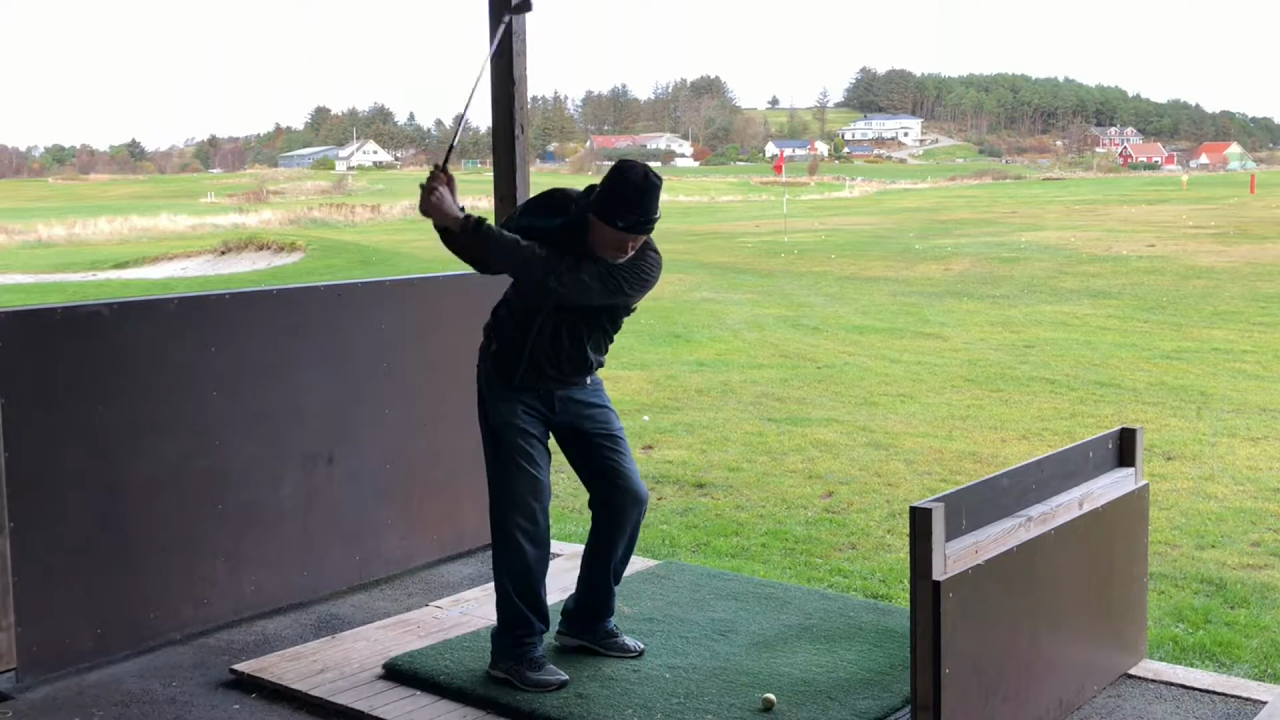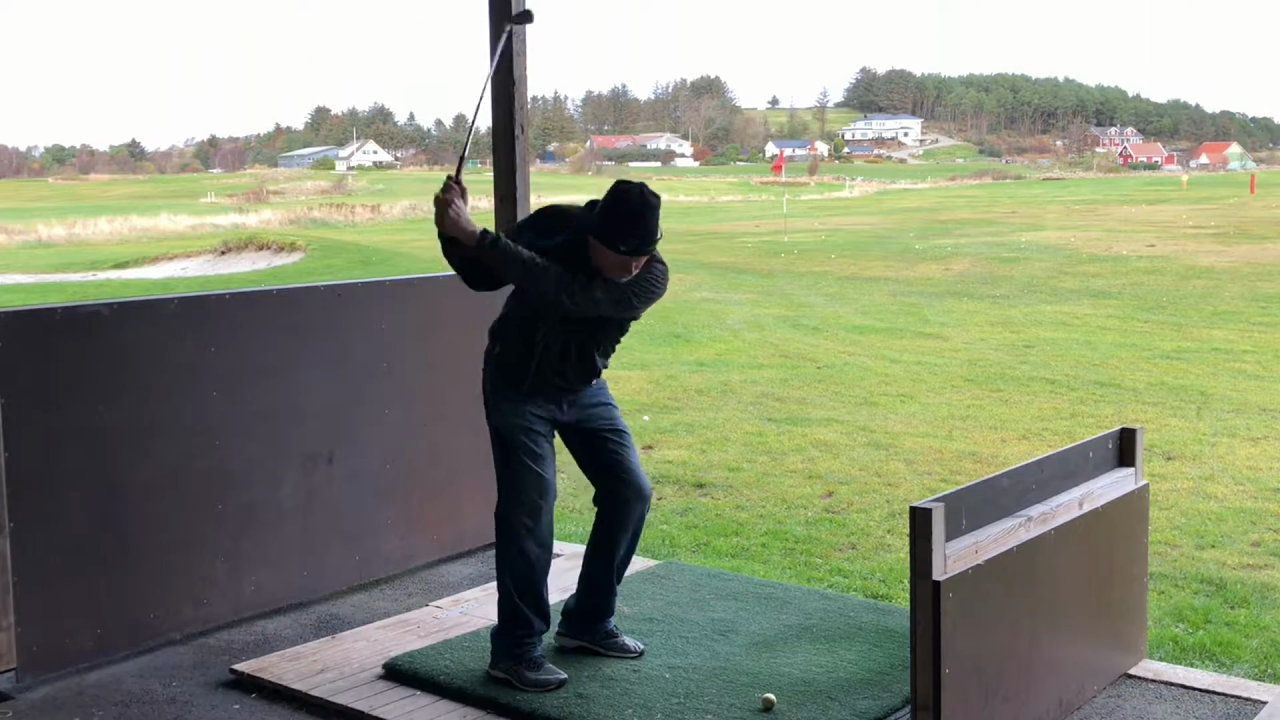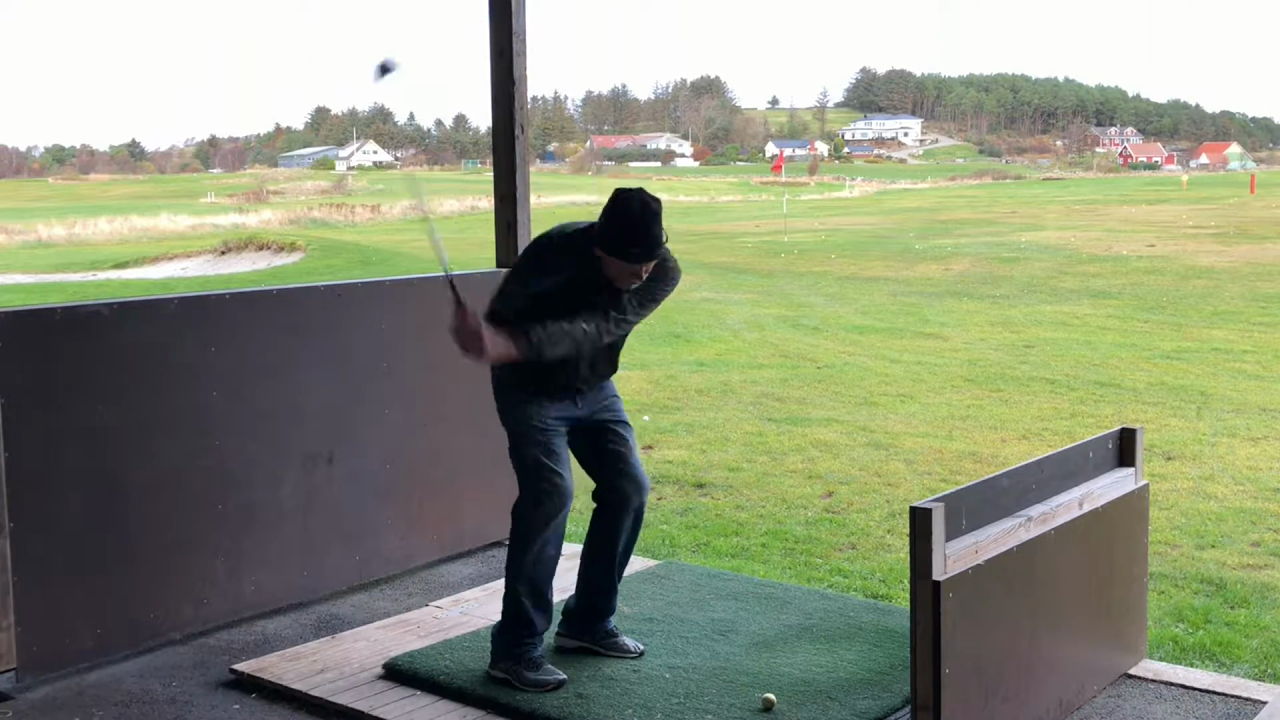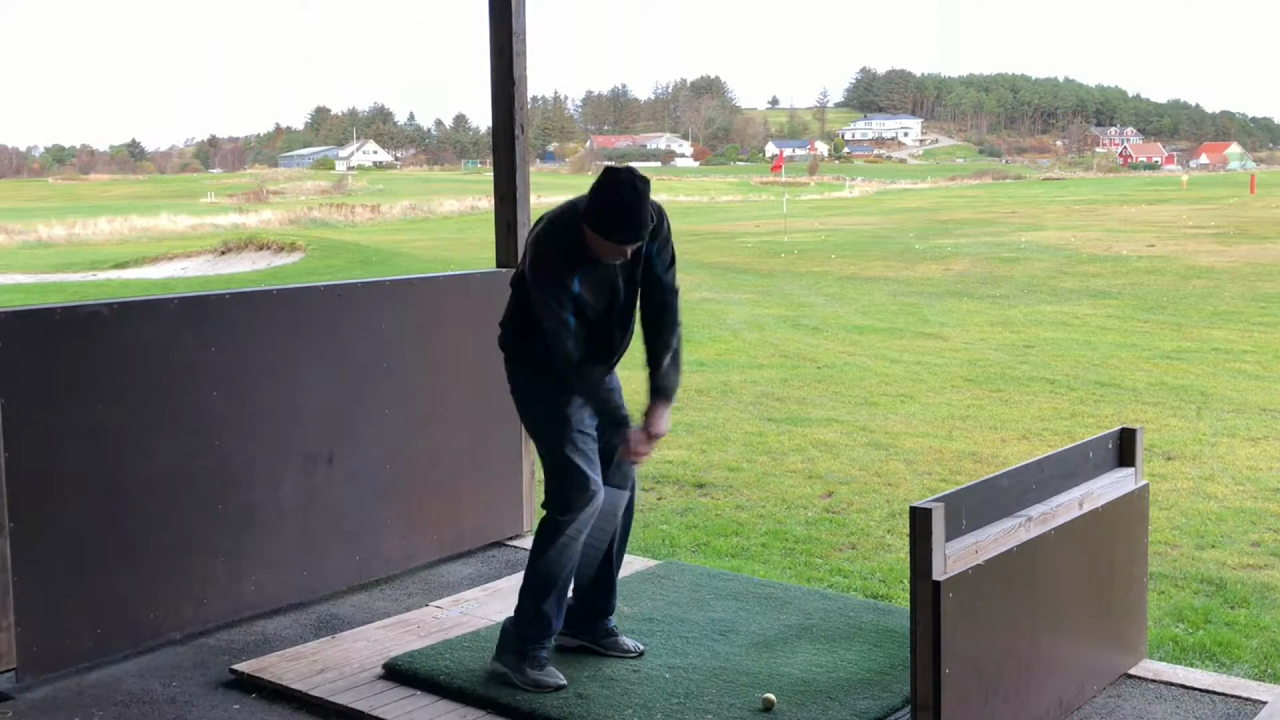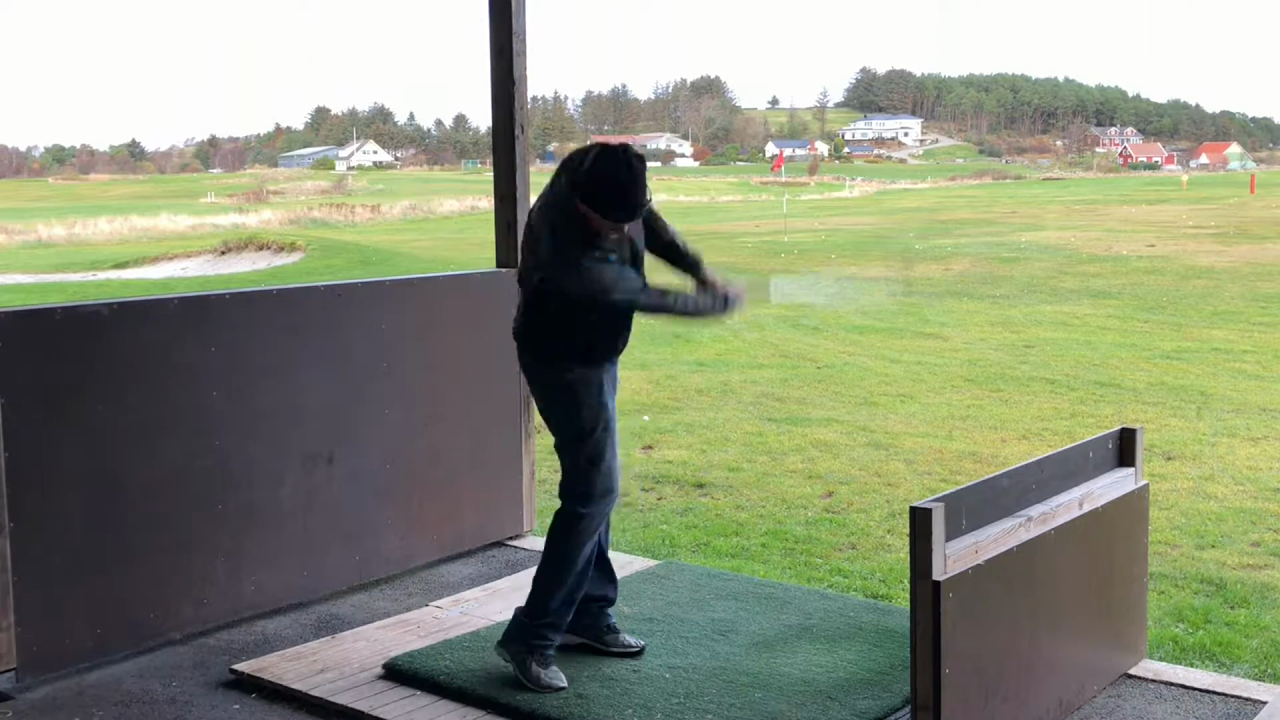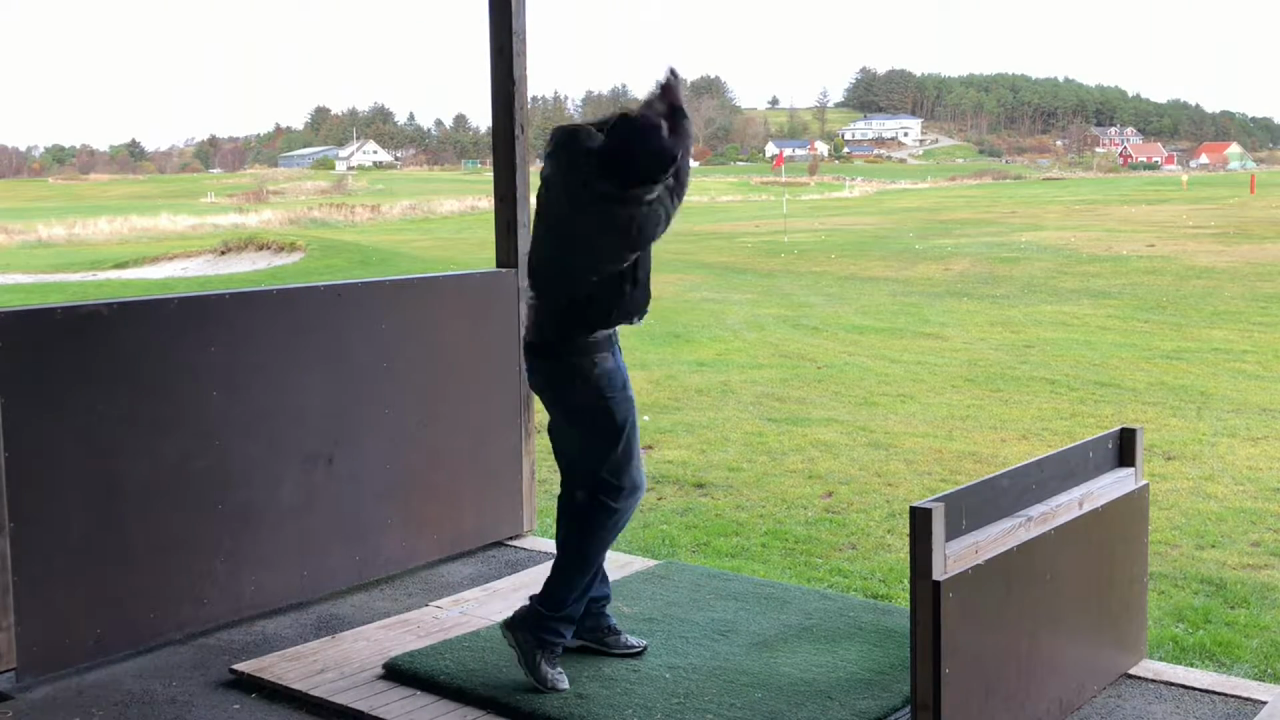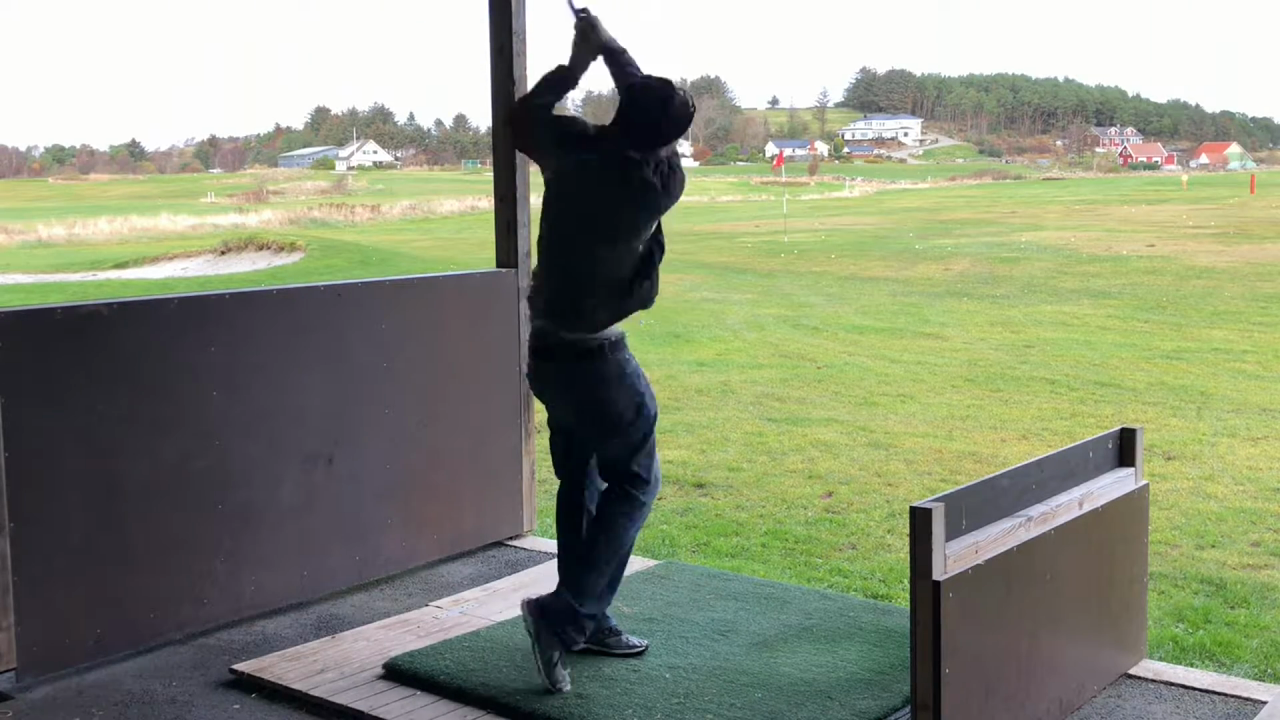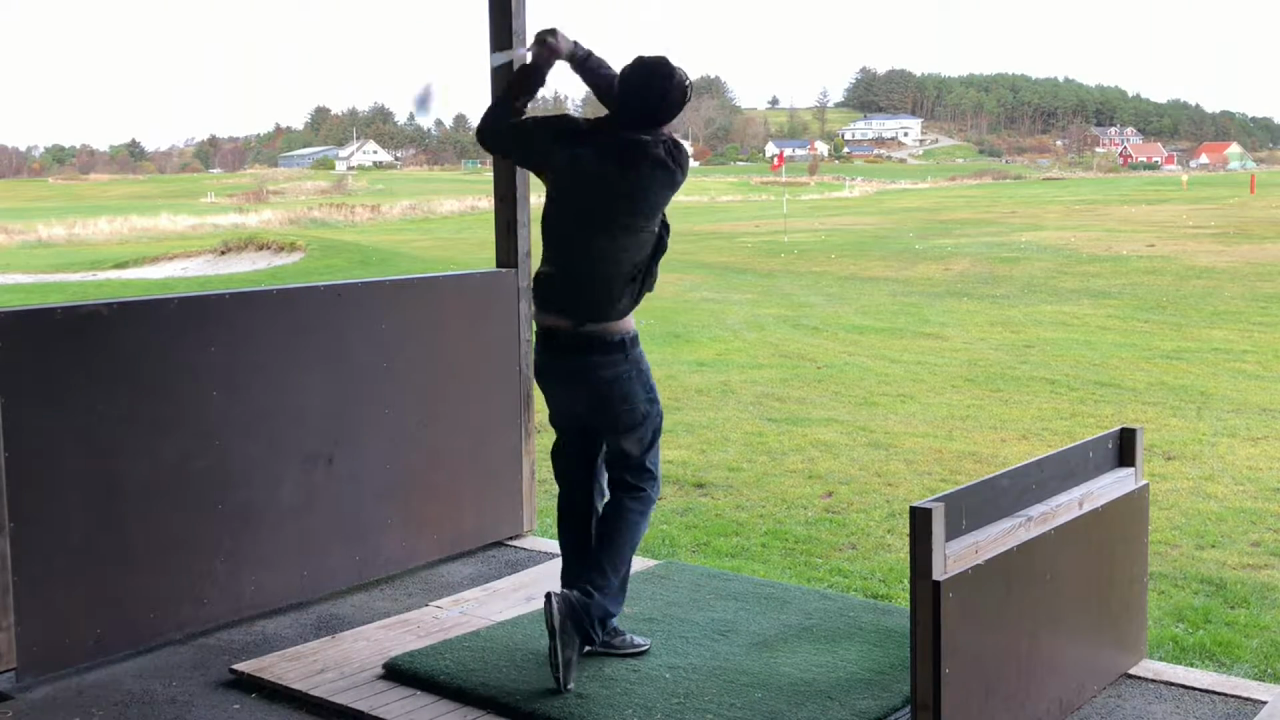
dt=0.1s
person 1, frame 1
left shoulder: (642, 268)
right shoulder: (553, 208)
left elbow: (545, 276)
right elbow: (487, 256)
left wrist: (462, 221)
right wrist: (451, 216)
left hip: (579, 387)
right hip: (509, 381)
left knee: (627, 495)
right knee: (523, 506)
left ankle: (587, 620)
right ankle: (516, 646)
person 1, frame 2
left shoulder: (651, 279)
right shoulder: (553, 226)
left elbow: (556, 289)
right elbow: (483, 275)
left wrist: (474, 237)
right wrist: (459, 234)
left hip: (585, 389)
right hip: (516, 384)
left knee: (630, 493)
right knee: (530, 503)
left ankle: (587, 621)
right ankle: (516, 647)
person 1, frame 3
left shoulder: (664, 274)
right shoulder: (551, 255)
left elbow: (592, 333)
right elbow: (503, 318)
left wrist: (510, 345)
right wrist: (485, 333)
left hip: (590, 384)
right hip: (529, 388)
left knee: (629, 489)
right knee: (548, 498)
left ankle: (587, 620)
right ankle: (516, 649)
person 1, frame 4
left shoulder: (650, 222)
right shoulder: (551, 248)
left elbow: (662, 315)
right elbow: (568, 353)
left wrist: (660, 402)
right wrist: (616, 428)
left hip: (598, 371)
right hip: (547, 374)
left knee: (615, 489)
right knee: (579, 494)
left ankle: (588, 618)
right ankle: (523, 645)
person 1, frame 5
left shoulder: (583, 167)
right shoulder: (568, 253)
left elbow: (650, 224)
right elbow: (640, 298)
left wrist: (701, 273)
right wrist: (707, 304)
left hip: (585, 354)
right hip: (565, 363)
left knee: (599, 484)
right knee: (593, 489)
left ankle: (592, 614)
right ankle: (530, 635)
person 1, frame 6
left shoulder: (573, 148)
right shoulder: (612, 223)
right elbow: (672, 178)
left wrist: (650, 109)
right wrist: (676, 114)
left hip: (557, 346)
right hip: (579, 355)
left knee: (587, 477)
right knee: (619, 487)
left ankle: (585, 616)
right ankle: (543, 625)
person 1, frame 7
left shoulder: (570, 144)
right shoulder: (663, 182)
left elbow: (523, 118)
right elbow: (653, 136)
left wrist: (576, 60)
right wrist: (611, 48)
left hip: (546, 349)
right hip: (596, 357)
left knee: (581, 481)
right knee: (633, 487)
left ankle: (585, 616)
right ankle: (565, 612)
person 1, frame 8
left shoulder: (565, 140)
right shoulder: (669, 163)
left elbow: (491, 134)
right elbow: (639, 113)
left wrist: (540, 68)
right wrist: (577, 55)
left hip: (552, 347)
right hip: (607, 354)
left knee: (581, 482)
right knee: (634, 485)
left ankle: (589, 620)
right ankle: (586, 606)
